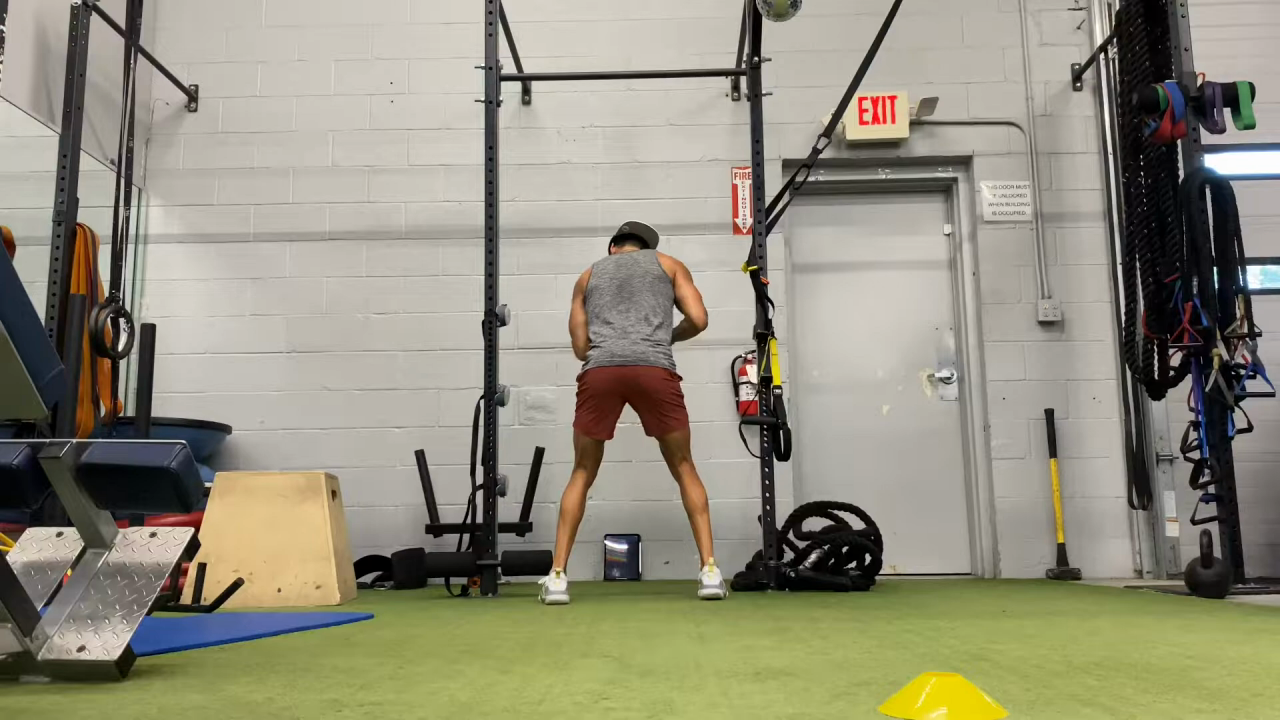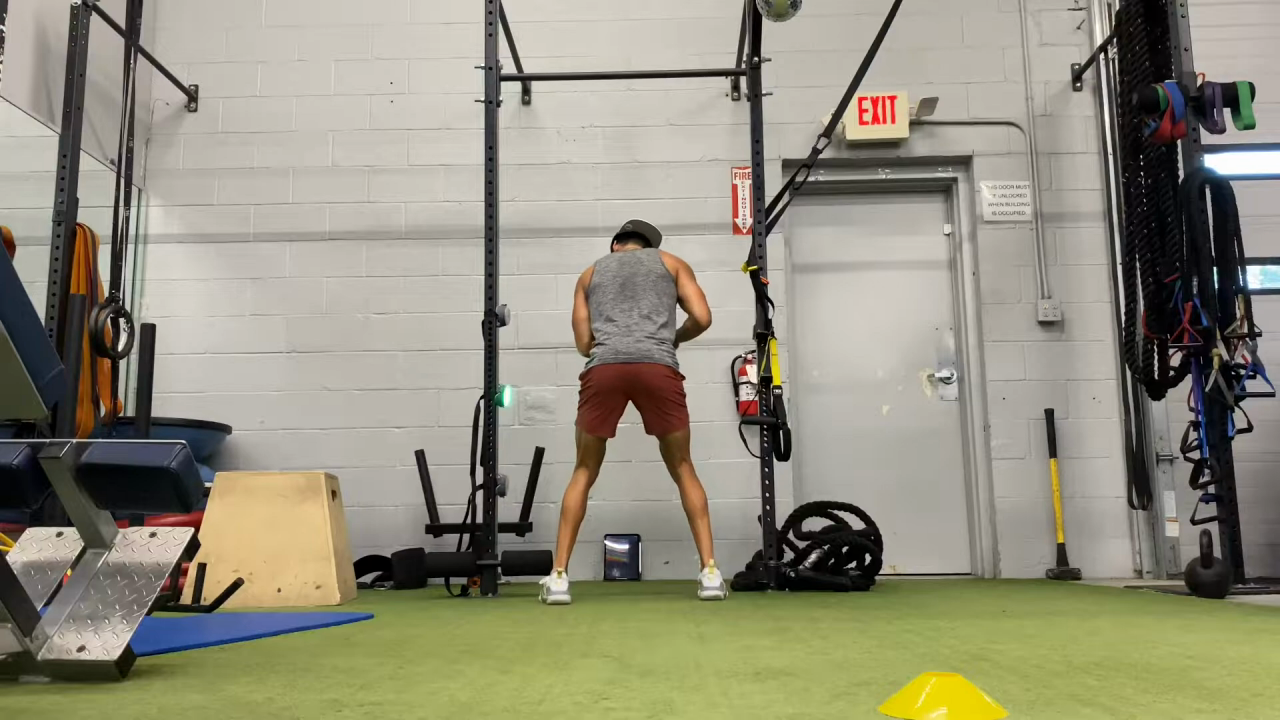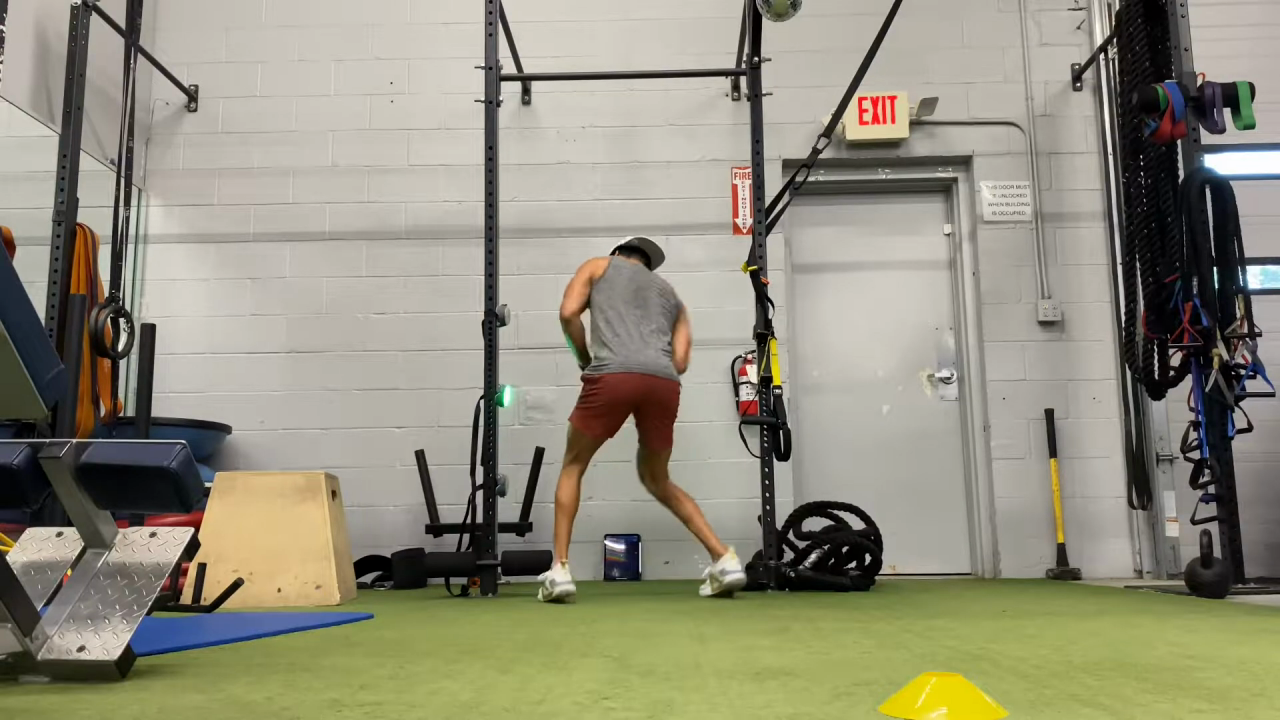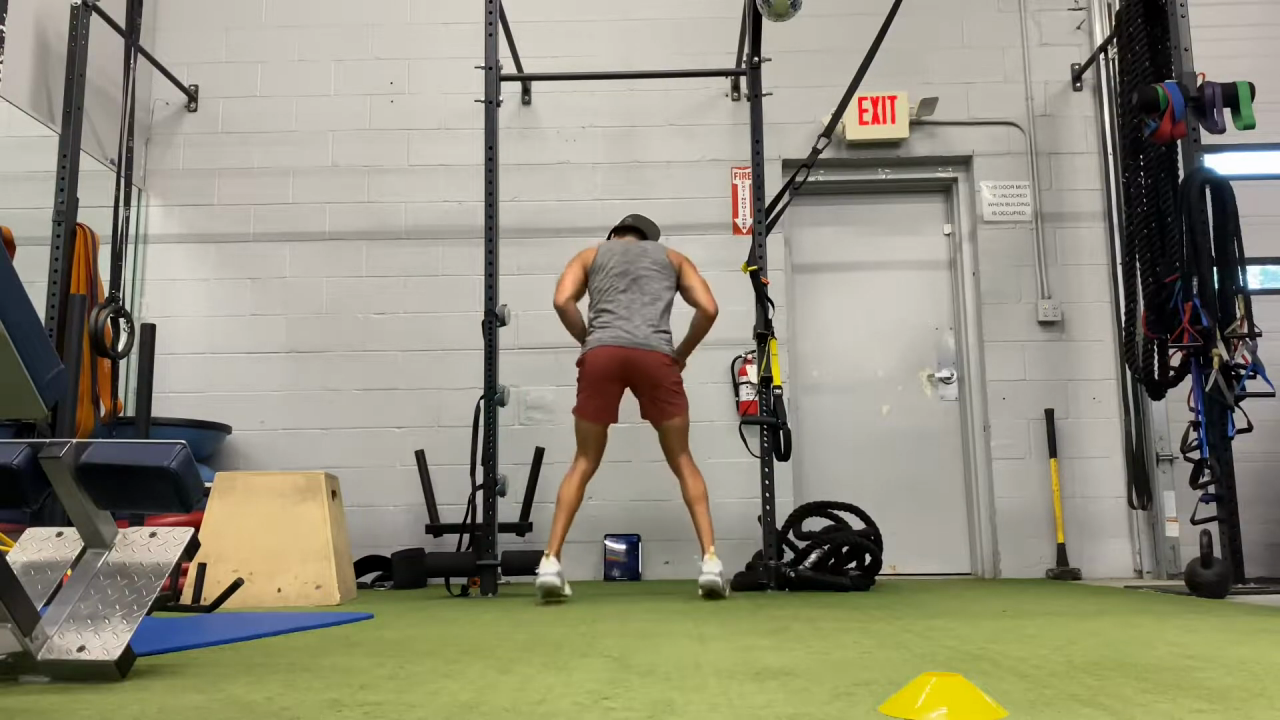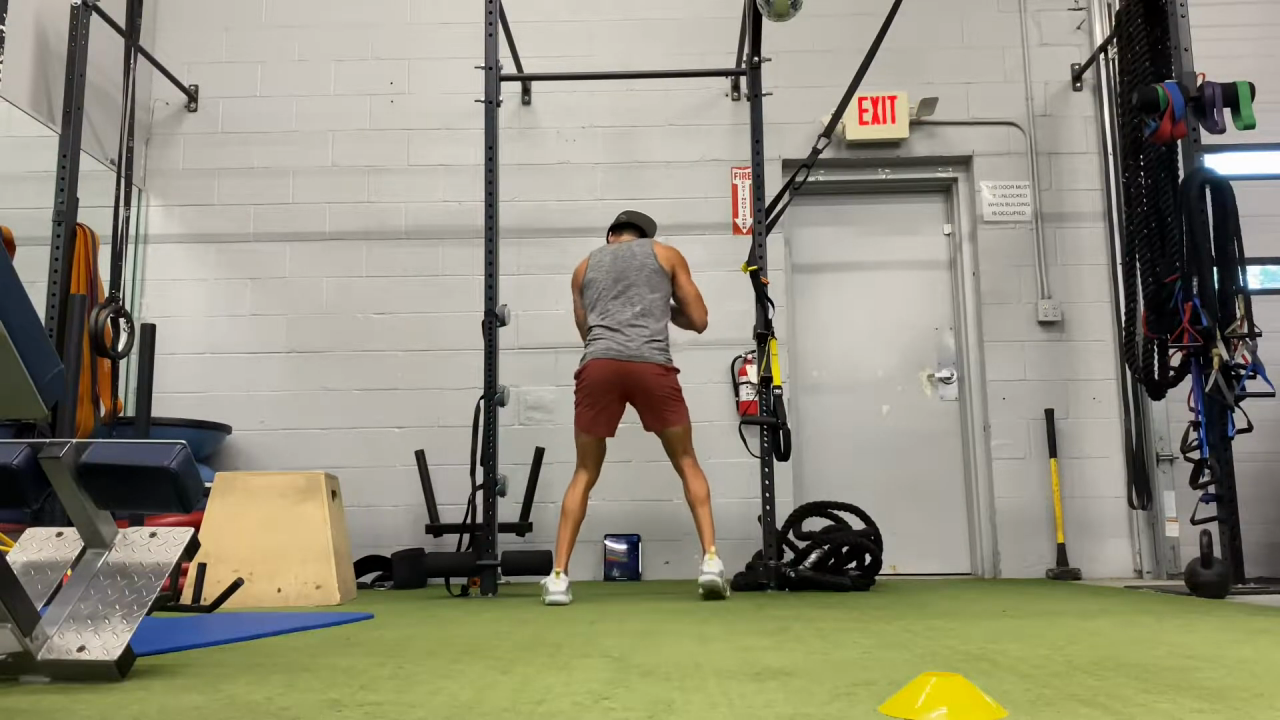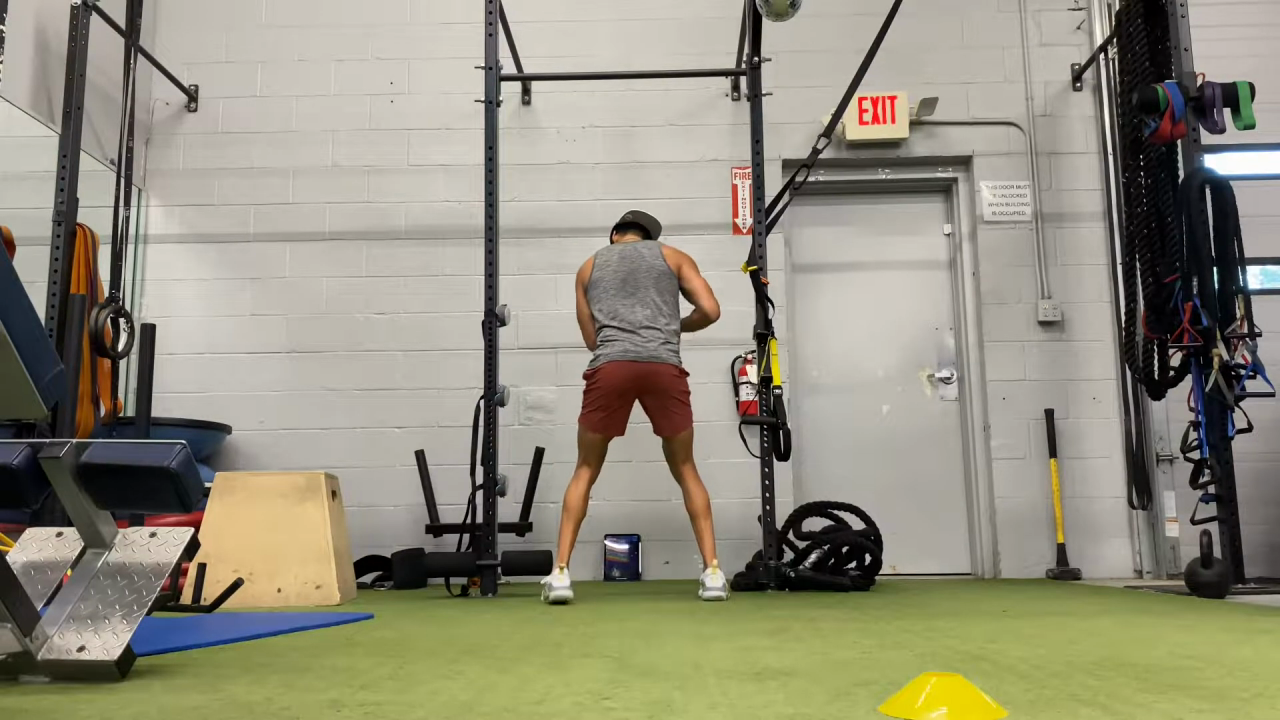
dt=0.4s
person 1, frame 1
left shoulder: (589, 275)
right shoulder: (669, 265)
left elbow: (580, 345)
right elbow: (698, 319)
left hip: (600, 371)
right hip: (654, 370)
left knee: (582, 474)
right knee: (684, 470)
left ankle: (557, 576)
right ankle: (709, 570)
person 1, frame 2
left shoulder: (591, 274)
right shoulder: (671, 263)
left elbow: (584, 343)
right elbow: (702, 317)
left hip: (604, 370)
right hip: (657, 368)
left knee: (584, 473)
right knee: (683, 471)
left ankle: (558, 576)
right ankle: (710, 572)
person 1, frame 3
left shoulder: (599, 266)
right shoulder: (669, 294)
left elbow: (568, 313)
right elbow: (680, 362)
left wrist: (584, 357)
left hip: (612, 376)
right hip: (663, 384)
left knee: (572, 468)
right knee: (657, 482)
left ankle: (561, 571)
right ankle: (725, 560)
person 1, frame 4
left shoulder: (593, 254)
right shoulder: (671, 257)
left elbow: (562, 300)
right elbow: (709, 308)
right wrist: (681, 354)
left hip: (603, 354)
right hip: (655, 357)
left knee: (584, 464)
right knee: (682, 461)
left ankle: (551, 562)
right ankle: (711, 561)
person 1, frame 5
left shoulder: (585, 266)
right shoulder: (666, 254)
right elbow: (698, 321)
left hip: (597, 366)
right hip: (651, 366)
left knee: (585, 474)
right knee: (687, 464)
left ankle: (558, 577)
right ankle: (710, 560)
person 1, frame 6
left shoulder: (590, 267)
right shoulder: (672, 256)
right elbow: (710, 310)
left hip: (609, 369)
right hip: (663, 368)
left knee: (586, 472)
right knee: (685, 471)
left ankle: (560, 572)
right ankle: (712, 573)
